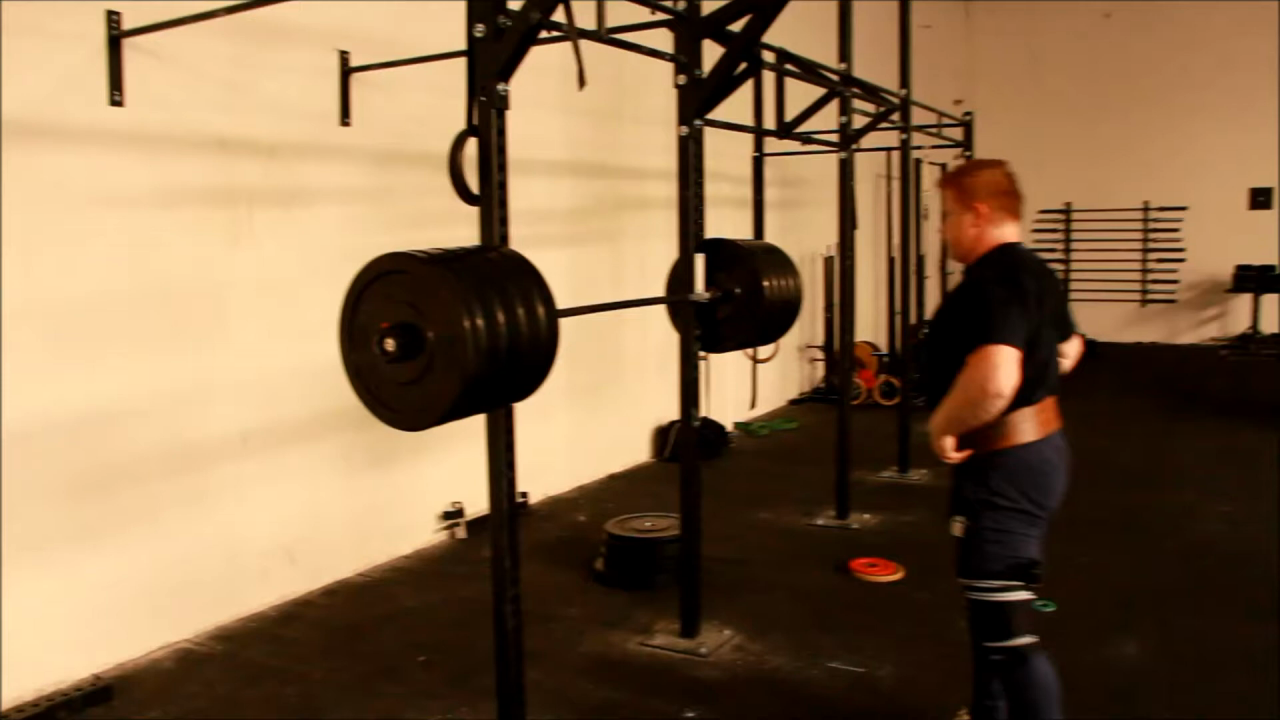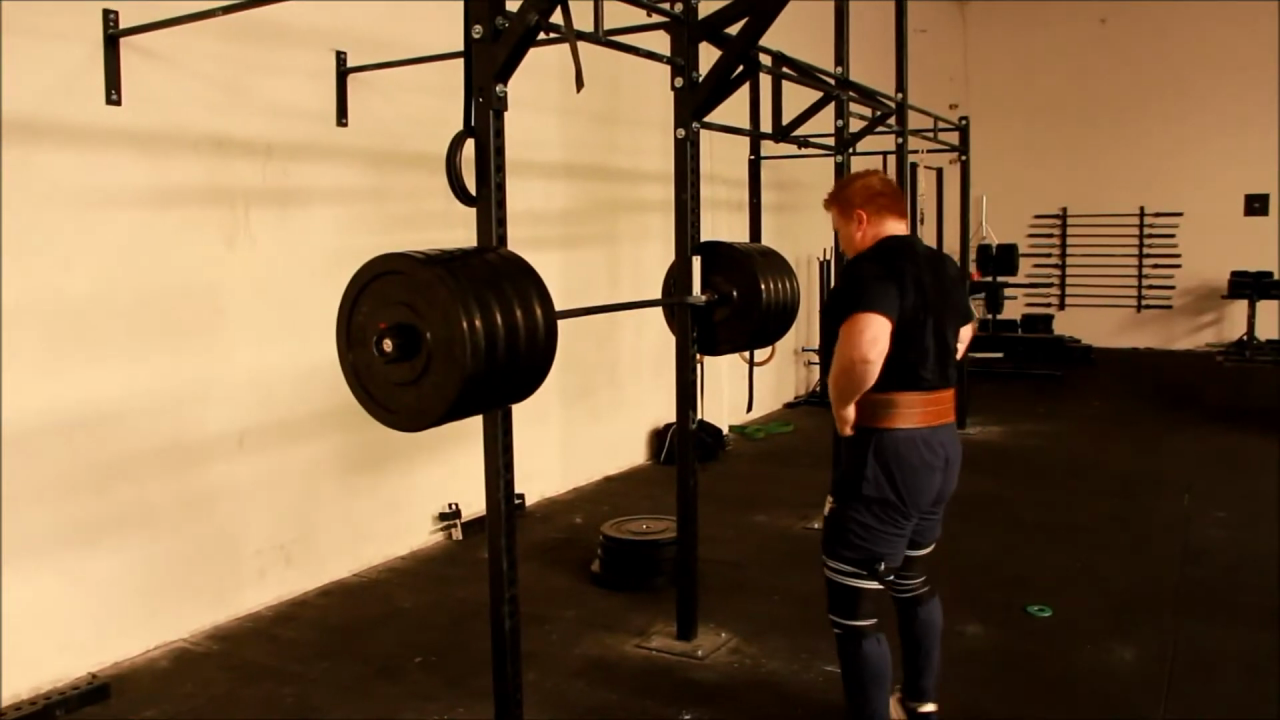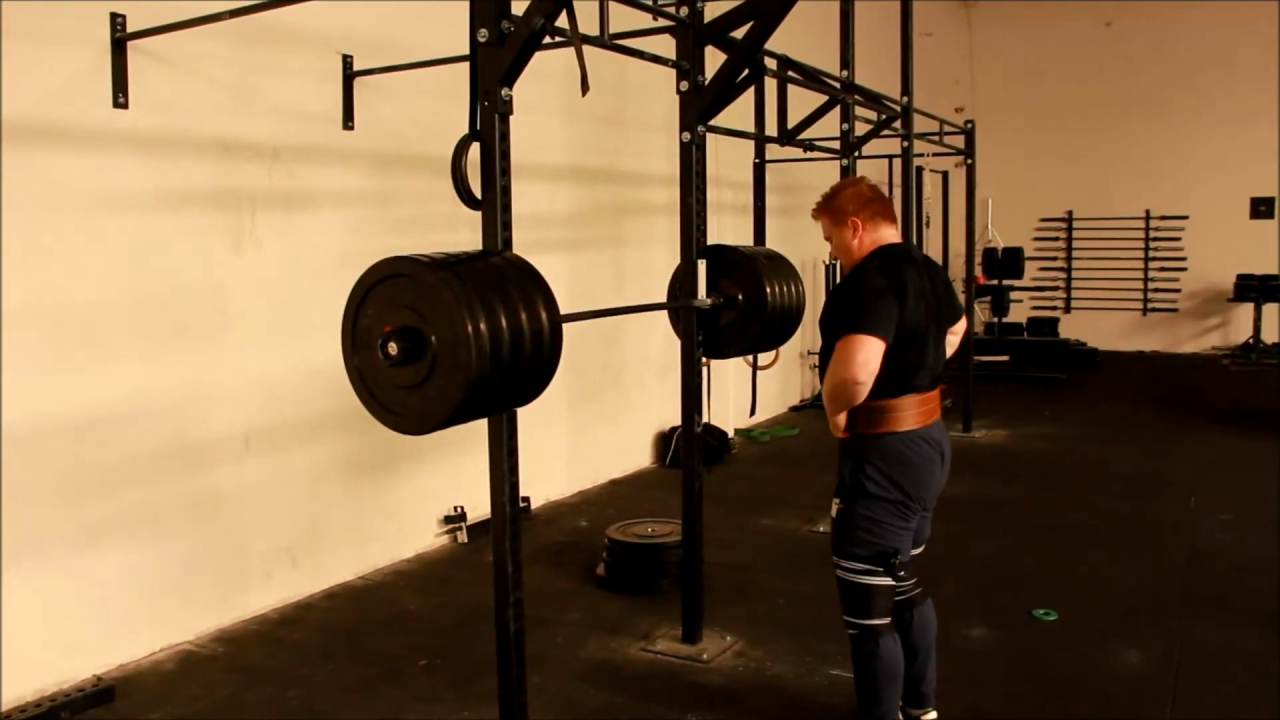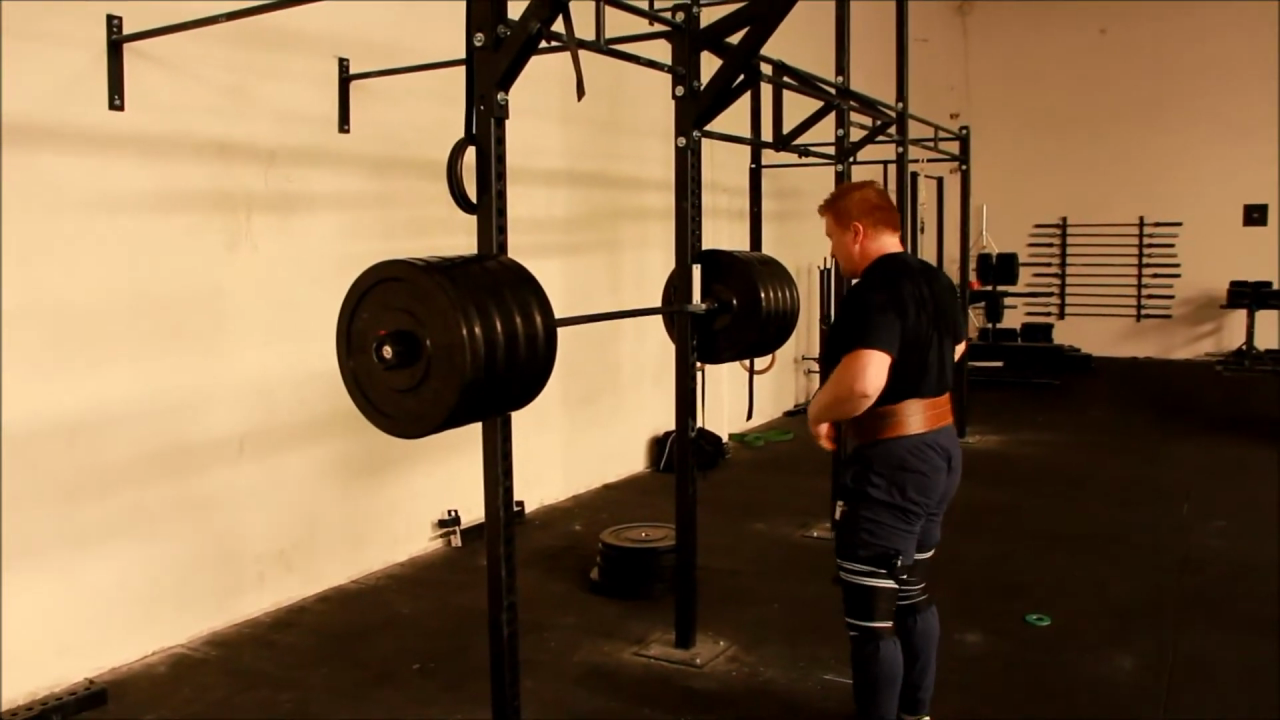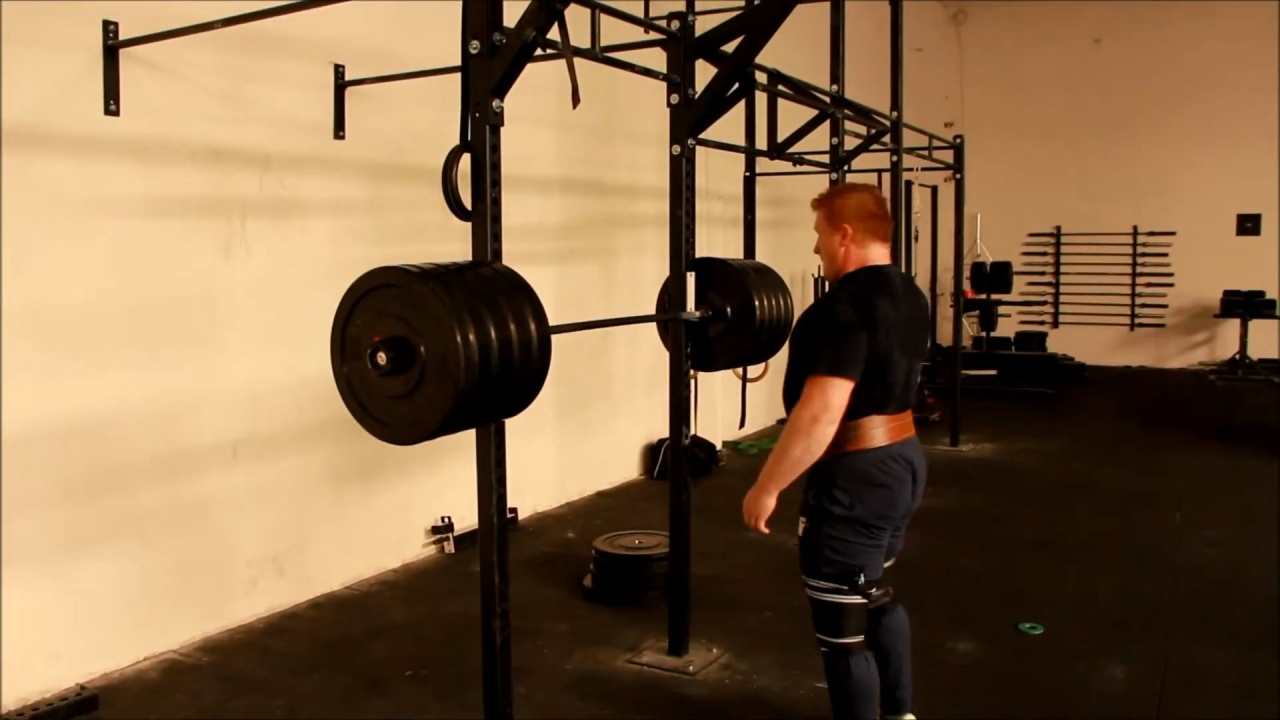
dt=1s
person 1, frame 1
left shoulder: (990, 282)
right shoulder: (1034, 272)
left elbow: (992, 381)
right elbow: (1068, 348)
left wrist: (942, 426)
left hip: (1004, 466)
right hip: (1038, 450)
left knee: (1005, 630)
right knee: (992, 601)
person 1, frame 2
left shoulder: (870, 268)
right shoulder: (942, 267)
left elbow: (864, 350)
right elbow: (961, 336)
left wrist: (842, 403)
left hip: (886, 453)
right hip: (940, 444)
left knee: (853, 606)
right knee: (909, 578)
person 1, frame 3
left shoulder: (872, 279)
right shoulder: (927, 270)
left elbow: (853, 371)
right elbow: (954, 327)
left wrist: (834, 408)
left hip: (884, 457)
right hip: (926, 443)
left knee: (867, 606)
right knee: (904, 583)
person 1, frame 4
left shoulder: (876, 291)
right shoulder: (933, 280)
left elbow: (863, 382)
right elbow: (955, 344)
left wrist: (818, 413)
left hip: (891, 462)
right hip: (939, 449)
left knee: (870, 611)
right knee: (911, 590)
person 1, frame 5
left shoulder: (846, 305)
right shoulder: (908, 294)
left elbow: (819, 412)
left wrist: (766, 488)
left hip: (855, 475)
right hip: (902, 459)
left knee: (840, 625)
right knee: (876, 596)
